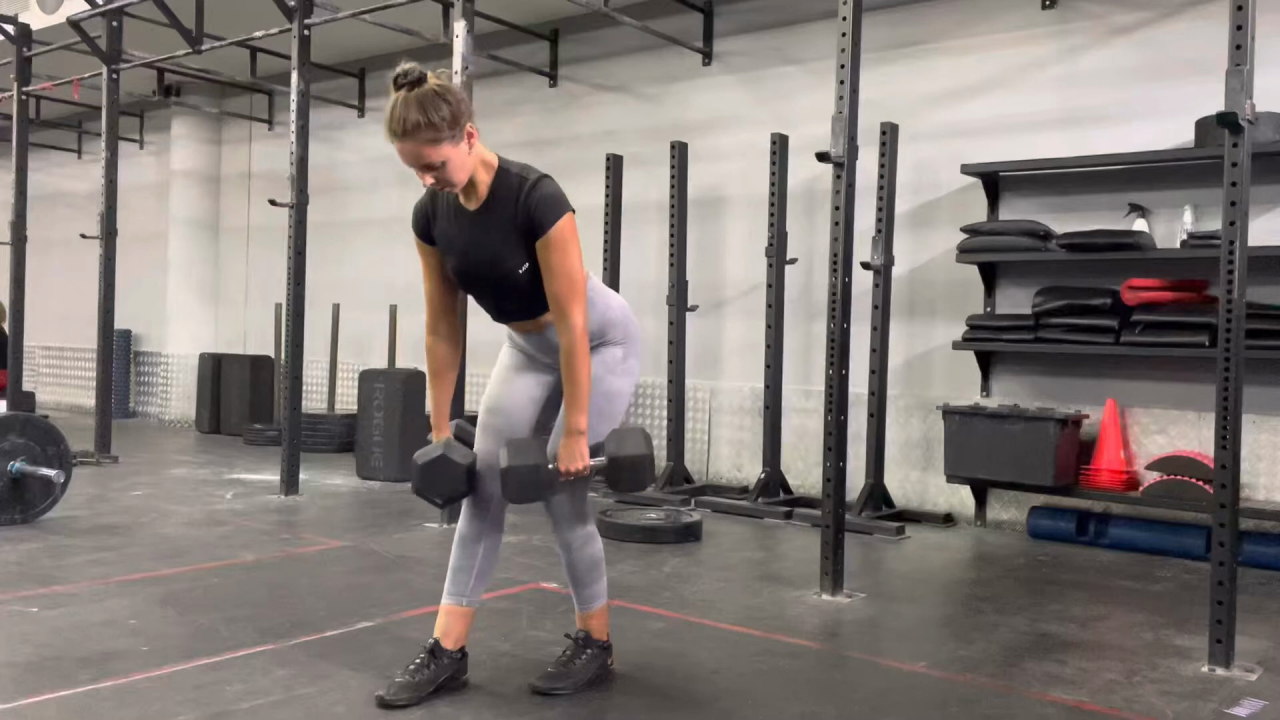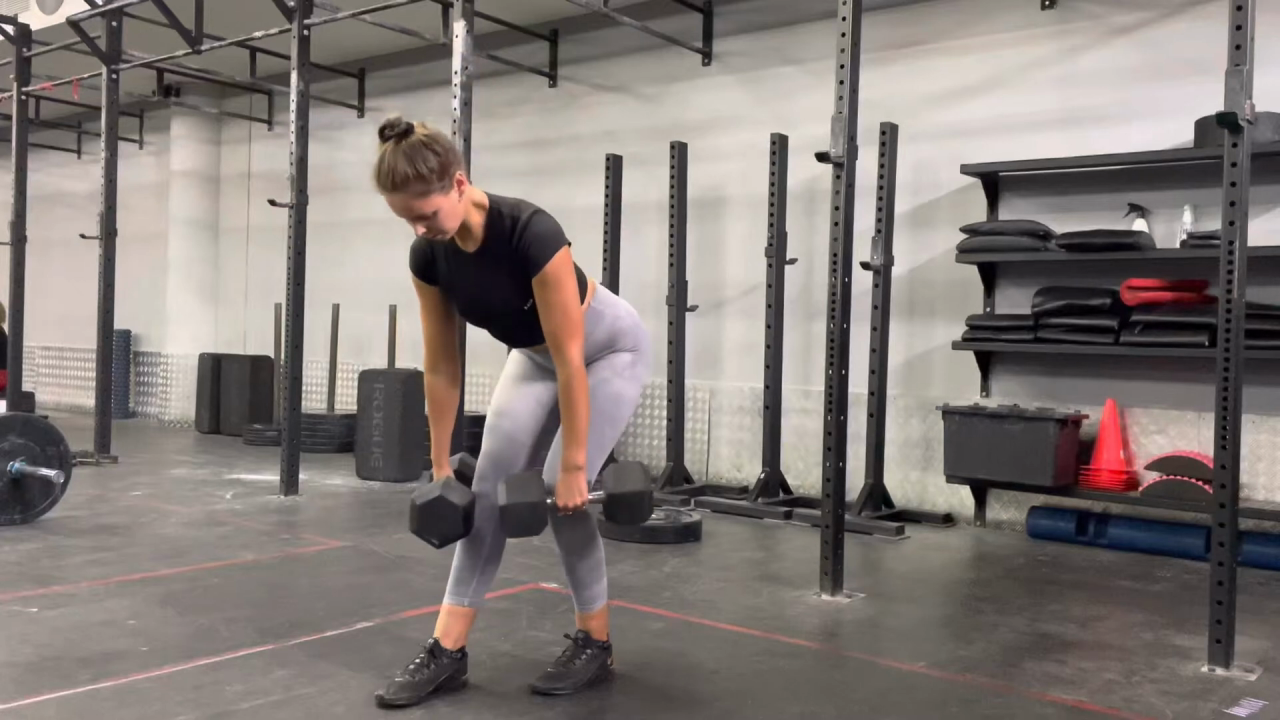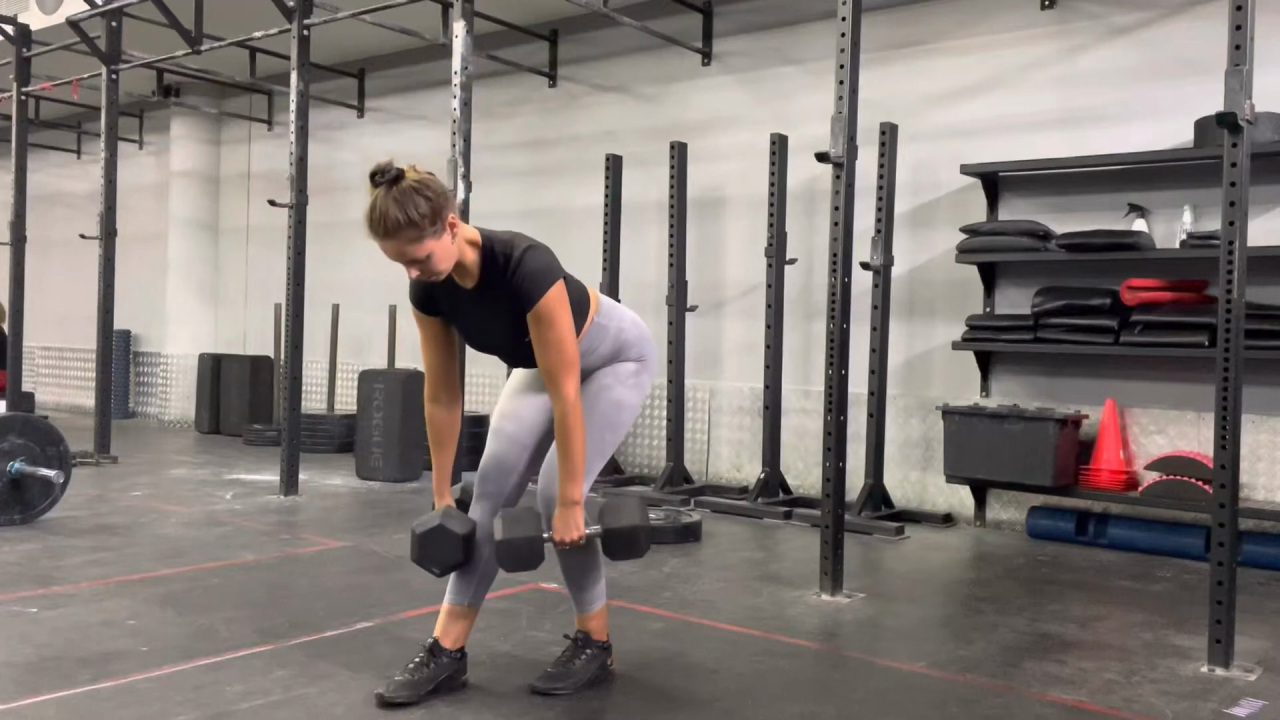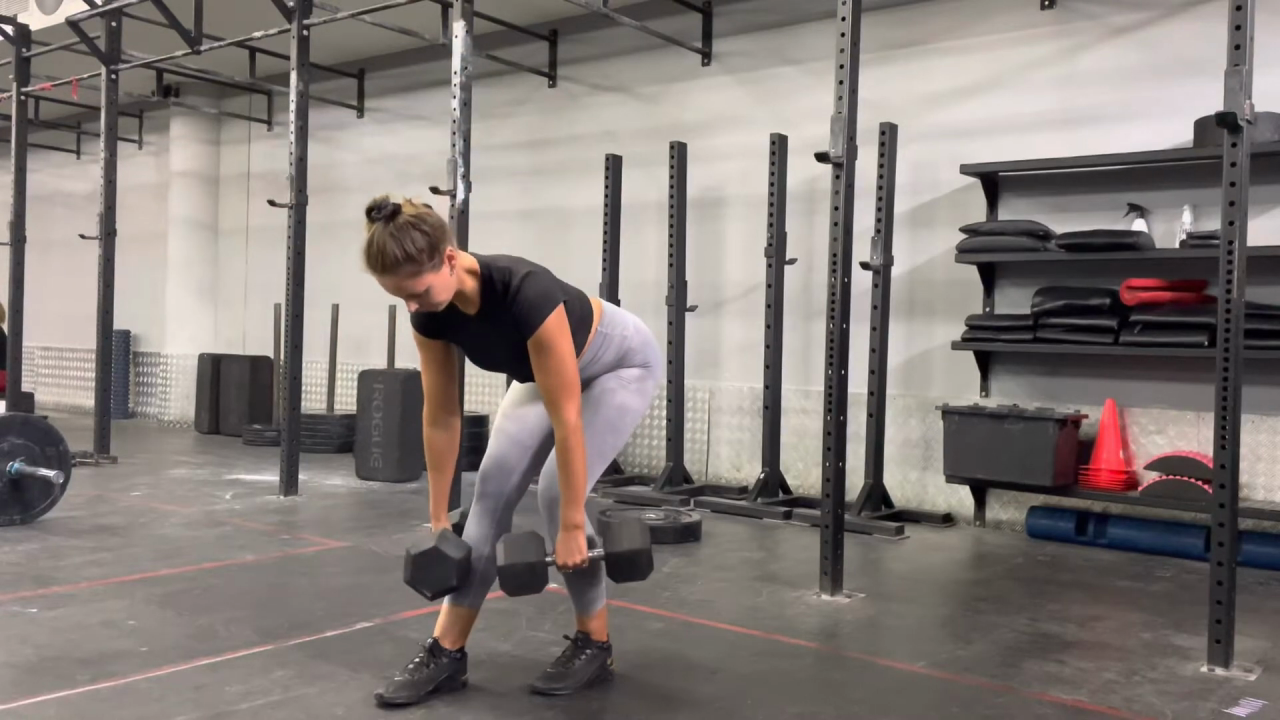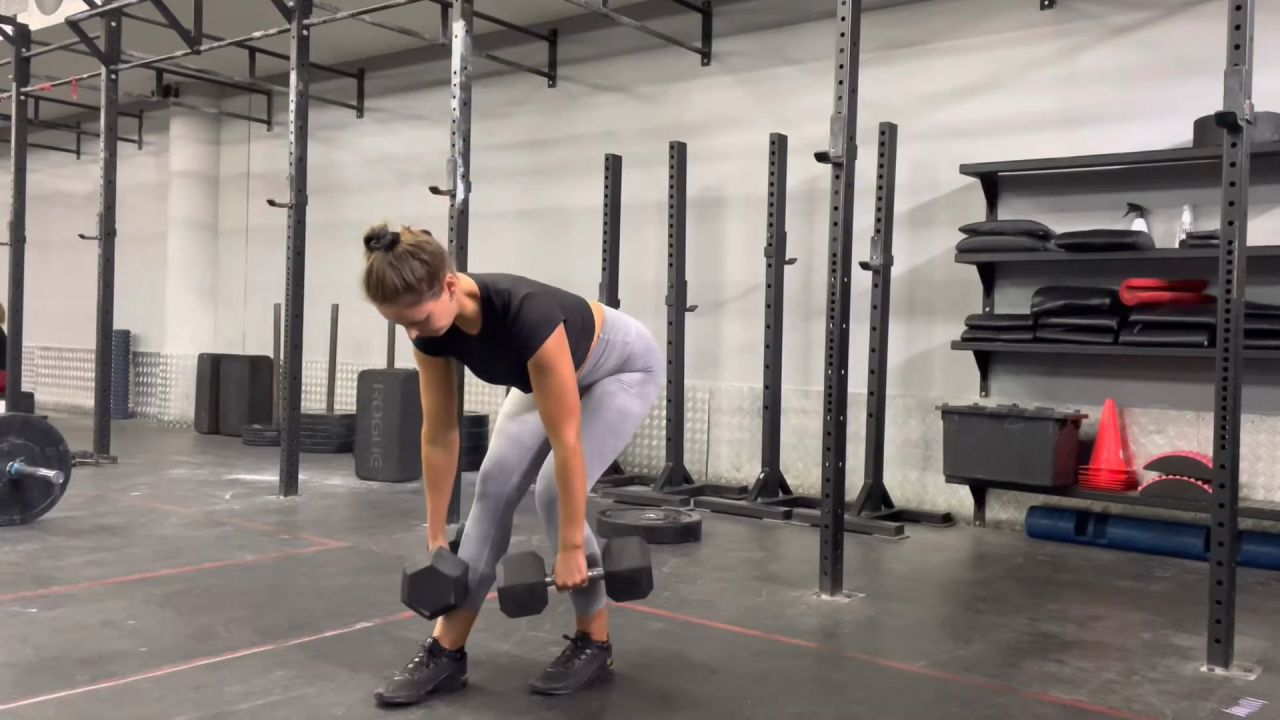
dt=0.4s
person 1, frame 1
left shoulder: (536, 197)
right shoulder: (431, 215)
left elbow: (572, 323)
right elbow: (442, 329)
left wrist: (576, 432)
right wrist: (441, 427)
left hip: (598, 341)
right hip: (526, 348)
left knee: (561, 490)
right knee: (482, 487)
left ankle: (596, 642)
right ankle: (447, 650)
person 1, frame 2
left shoulder: (531, 232)
right shoulder: (428, 256)
left elbow: (571, 358)
right elbow: (441, 366)
left wrist: (573, 466)
right wrist: (440, 463)
left hip: (608, 349)
right hip: (534, 356)
left knee: (559, 494)
right knee: (488, 489)
left ankle: (594, 642)
right ankle: (447, 650)
person 1, frame 3
left shoulder: (526, 266)
right shoulder: (429, 289)
left elbow: (566, 395)
right elbow: (442, 396)
left wrist: (571, 501)
right wrist: (442, 494)
left hip: (615, 358)
right hip: (539, 364)
left knee: (553, 494)
right knee: (490, 489)
left ankle: (594, 642)
right ankle: (447, 651)
person 1, frame 4
left shoulder: (525, 291)
right shoulder: (432, 313)
left elbow: (567, 420)
right elbow: (441, 418)
left wrist: (572, 526)
right wrist: (439, 519)
left hip: (620, 364)
right hip: (544, 372)
left knee: (555, 492)
right knee: (492, 487)
left ankle: (595, 643)
right ankle: (447, 651)
person 1, frame 5
left shoulder: (526, 312)
right shoulder: (434, 329)
left elbow: (566, 440)
right elbow: (439, 435)
left wrist: (571, 547)
right wrist: (436, 536)
left hip: (624, 367)
right hip: (550, 373)
left knee: (553, 492)
right knee: (494, 486)
left ankle: (595, 643)
right ankle: (446, 651)
